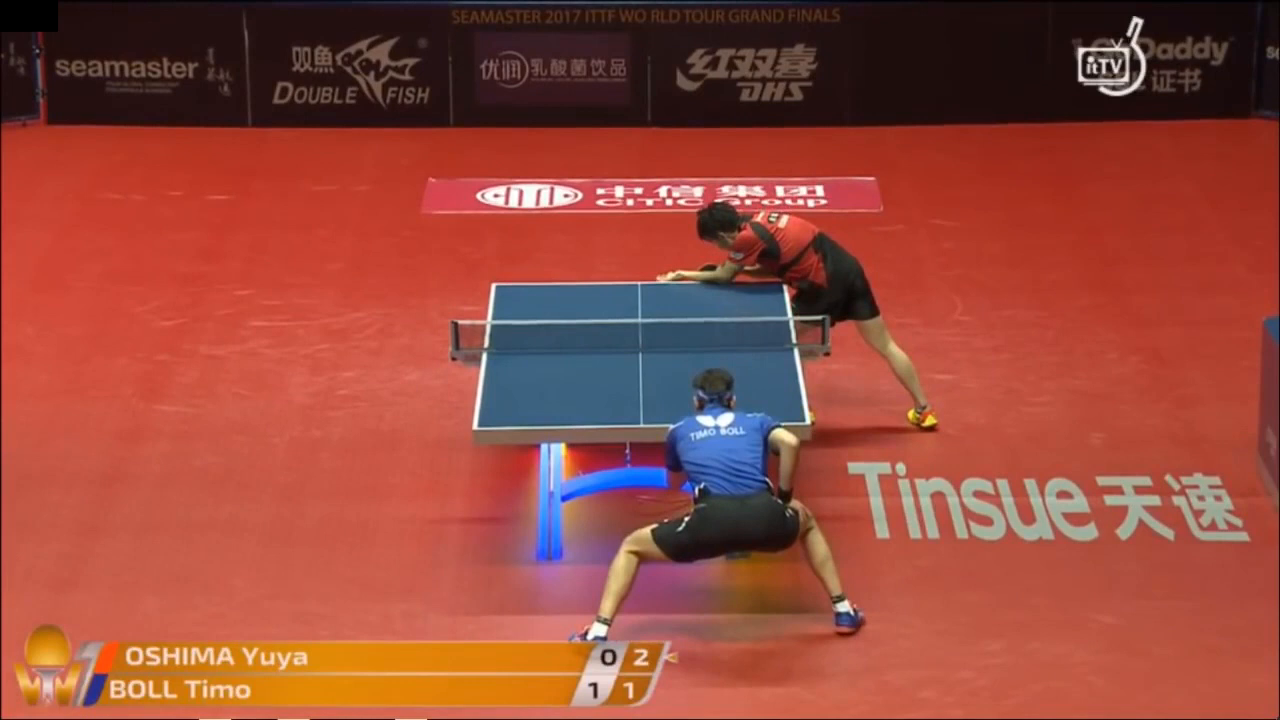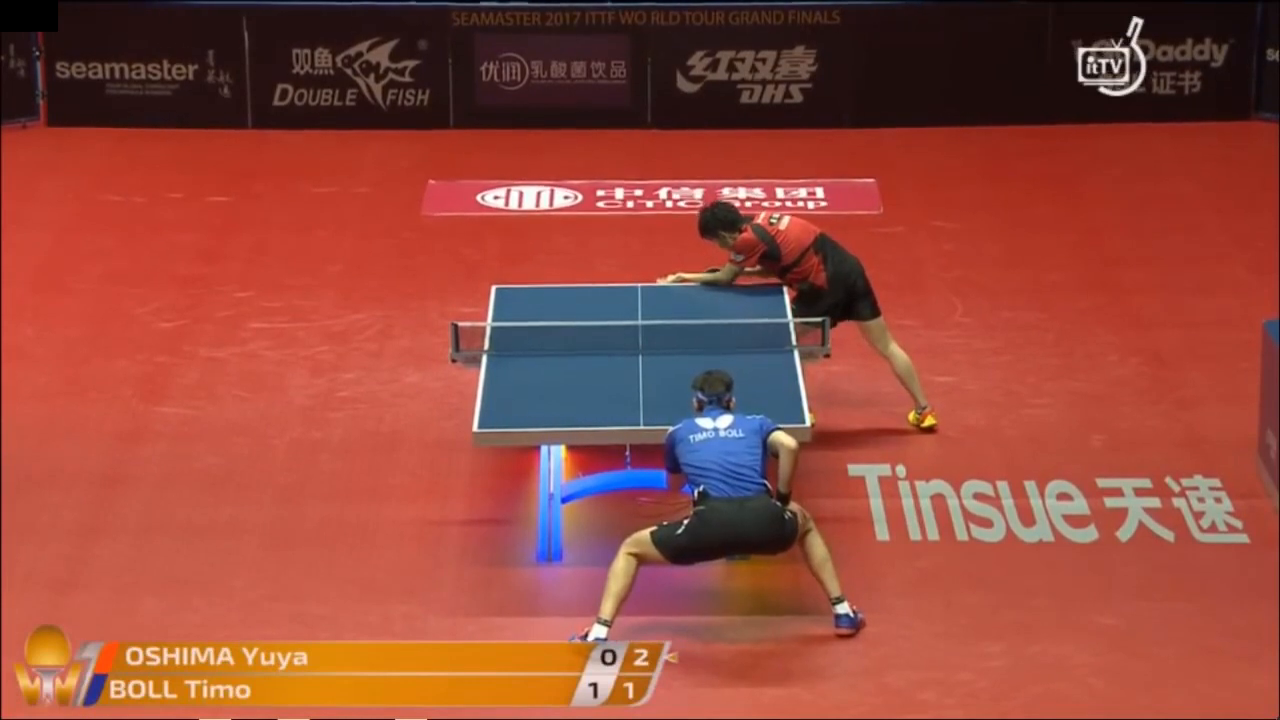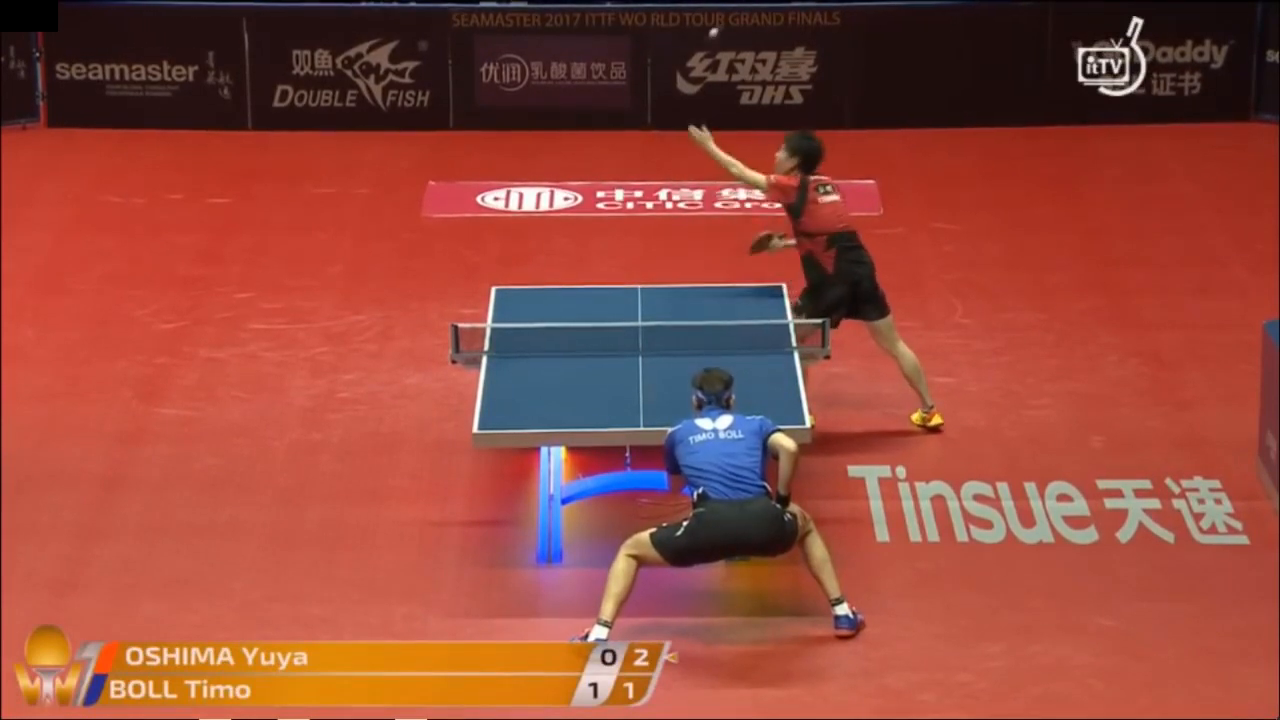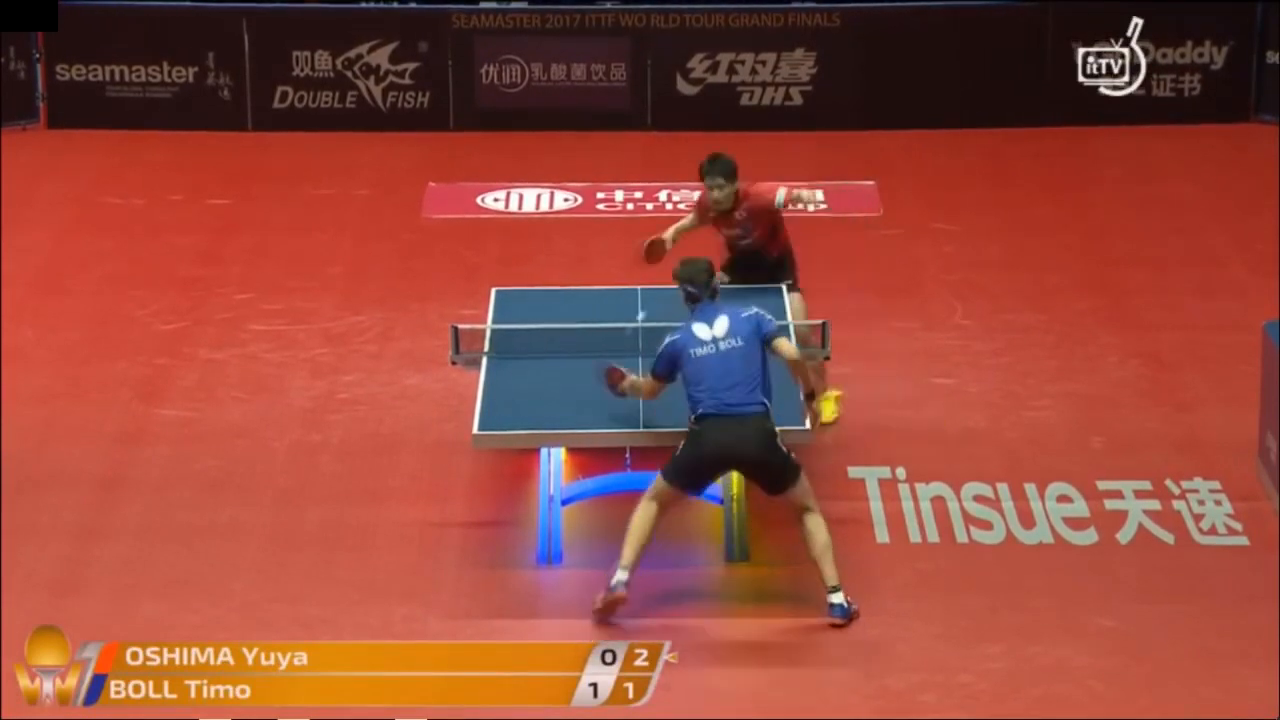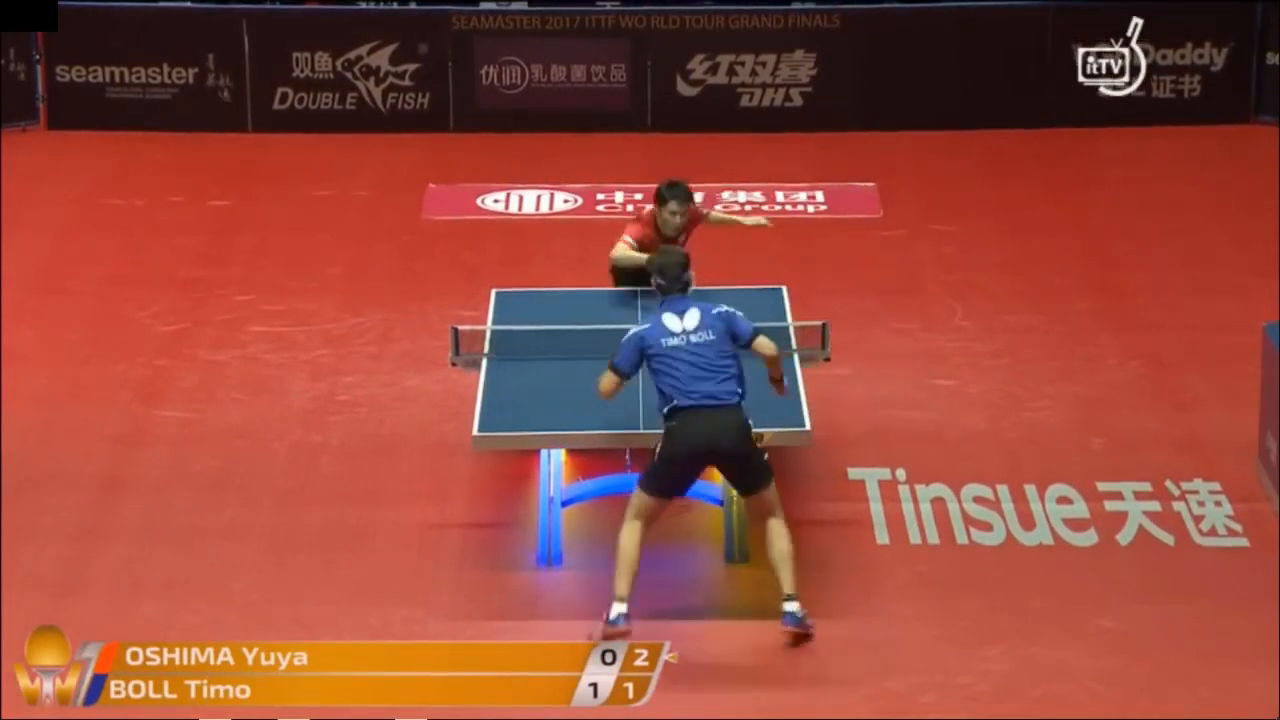
dt=1s
person 1, frame 1
left shoulder: (680, 430)
right shoulder: (757, 421)
right elbow: (790, 442)
right wrist: (785, 495)
left hip: (712, 520)
right hip: (764, 519)
left knee: (631, 547)
right knee: (807, 522)
left ankle: (598, 634)
right ankle: (844, 612)
person 1, frame 2
left shoulder: (679, 433)
right shoulder: (756, 423)
right elbow: (789, 446)
right wrist: (783, 499)
left hip: (710, 524)
right hip: (763, 521)
left knee: (630, 549)
right knee: (804, 524)
left ankle: (598, 635)
right ankle: (843, 613)
person 1, frame 3
left shoulder: (678, 434)
right shoulder: (756, 424)
right elbow: (789, 449)
right wrist: (782, 501)
left hip: (710, 527)
right hip: (762, 524)
left knee: (630, 551)
right knee: (804, 525)
left ankle: (599, 635)
right ankle: (843, 614)
person 1, frame 4
left shoulder: (678, 339)
right shoulder: (751, 317)
left elbow: (649, 391)
right elbow: (792, 355)
left wrist: (628, 385)
right wrist: (811, 393)
left hip: (707, 437)
right hip: (756, 433)
left knee: (652, 501)
right knee: (808, 509)
left ankle: (619, 581)
right ankle: (836, 601)
person 1, frame 5
left shoulder: (641, 331)
right shoulder: (721, 315)
left elbow: (606, 390)
right elbow: (769, 352)
left wrist: (612, 372)
right wrist: (777, 379)
left hip: (683, 433)
right hip: (731, 428)
left knee: (635, 517)
right knee: (772, 516)
left ankle: (618, 613)
right ankle: (791, 609)
person 2, frame 1
left shoulder: (748, 238)
right shoulder: (761, 219)
left elbow: (723, 277)
left wrist: (681, 275)
right wrist: (743, 269)
left hip: (826, 284)
right hip: (848, 267)
right knee: (885, 345)
right ankle: (923, 409)
person 2, frame 2
left shoulder: (748, 239)
right shoulder: (764, 218)
left elbow: (725, 278)
left wrist: (682, 277)
right wrist: (752, 270)
left hip: (826, 285)
right hip: (850, 267)
right knee: (886, 346)
right ankle: (923, 410)
person 2, frame 3
left shoulder: (794, 186)
right shoulder: (829, 186)
left elbow: (745, 175)
left wrist: (710, 146)
right wrist: (789, 242)
left hip: (830, 278)
right hip: (861, 268)
left knee: (795, 343)
right knee: (893, 344)
right ankle: (929, 410)
person 2, frame 4
left shoulder: (758, 196)
right shoulder: (706, 204)
left elbow: (793, 194)
right elbow: (695, 219)
left wrist: (810, 198)
right wrist: (671, 234)
left hip: (776, 264)
right hip: (740, 264)
left knee: (799, 330)
left ankle: (825, 394)
person 2, frame 5
left shoulder: (687, 216)
right shoulder: (640, 230)
left elbow: (706, 214)
right elbow: (616, 256)
left wrist: (742, 220)
right wrist: (646, 258)
